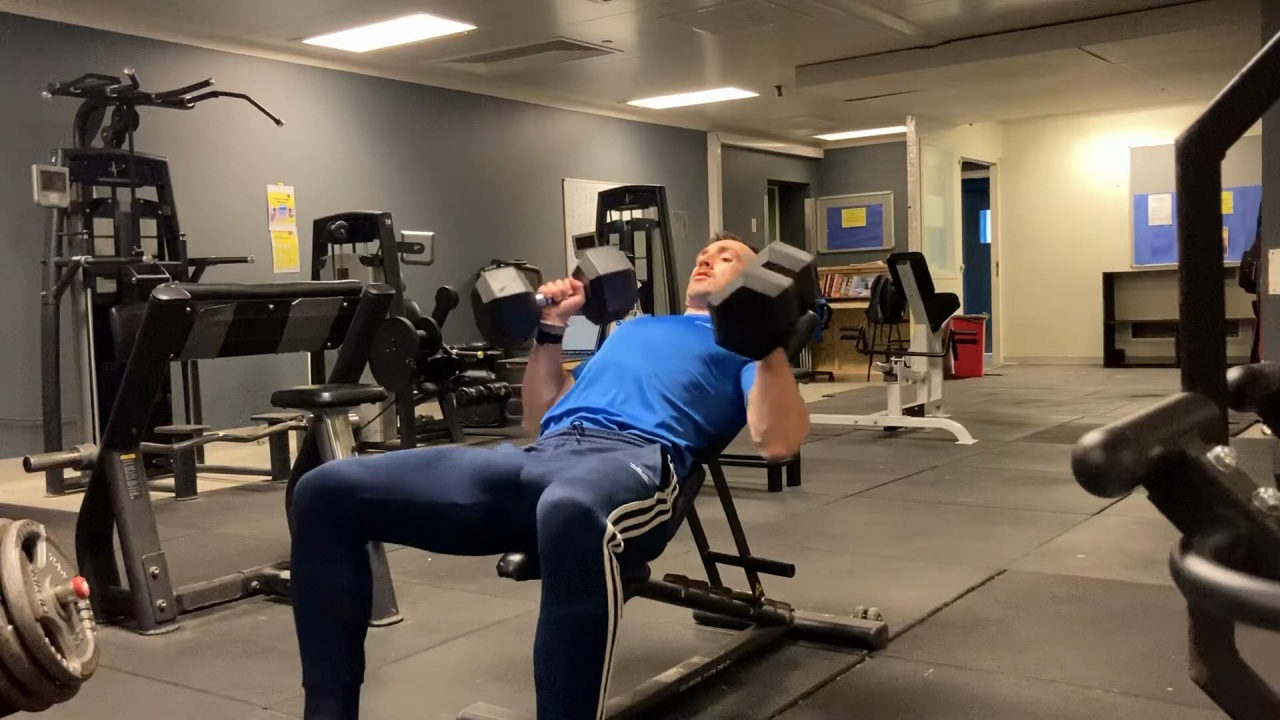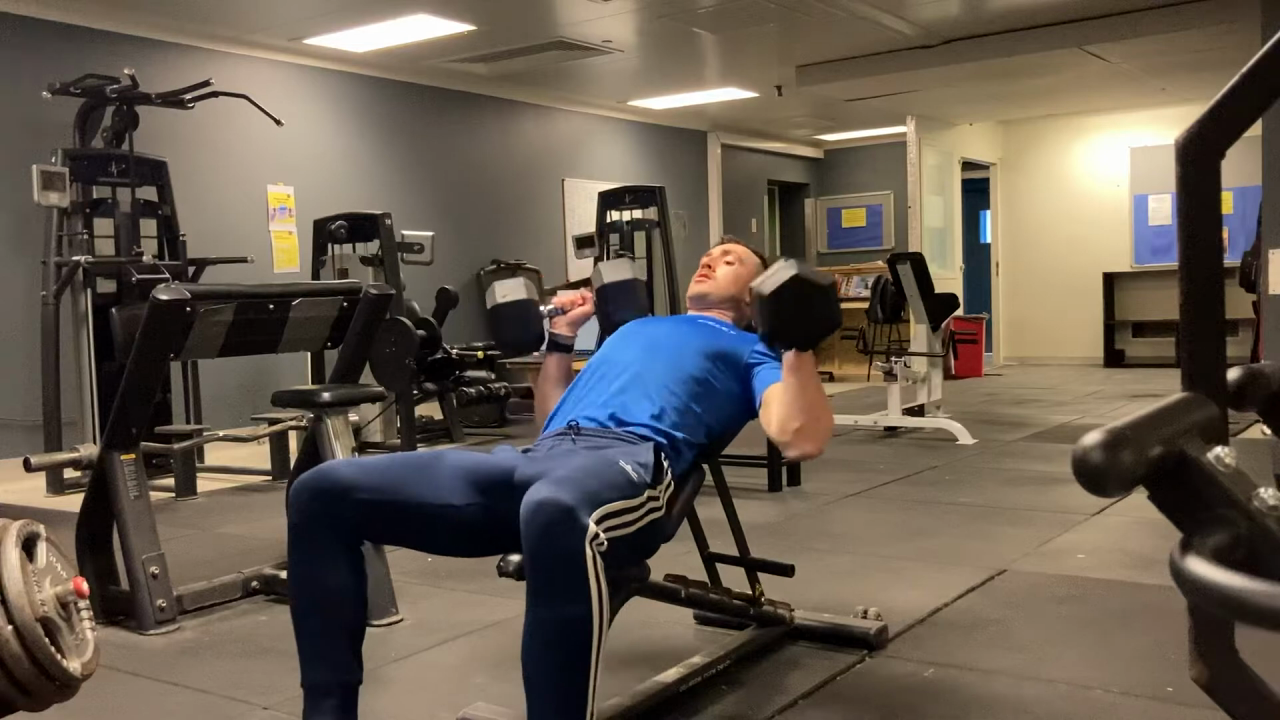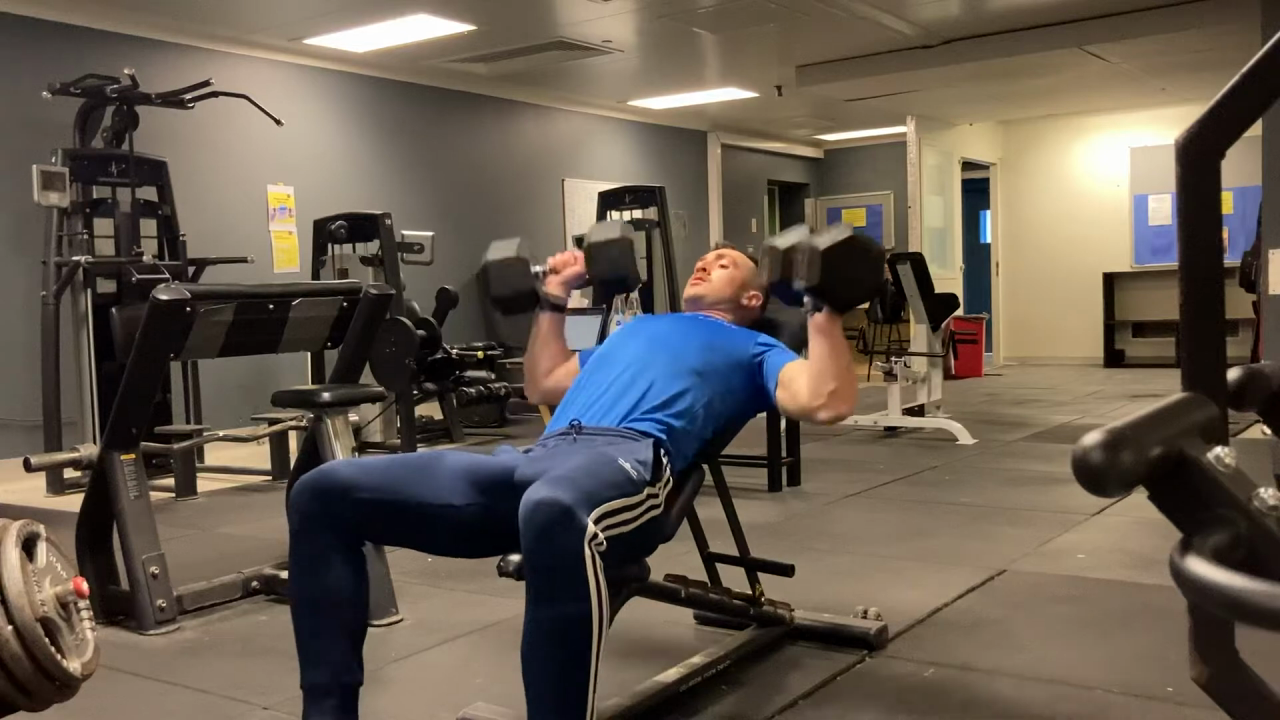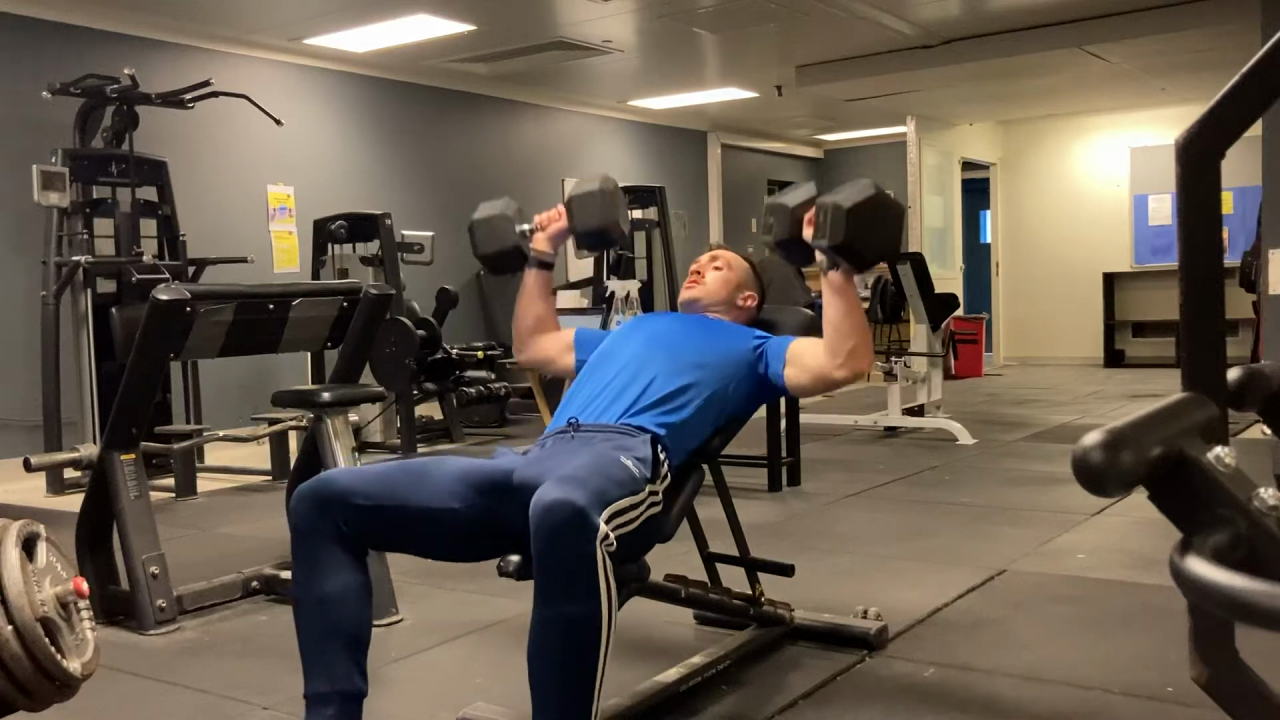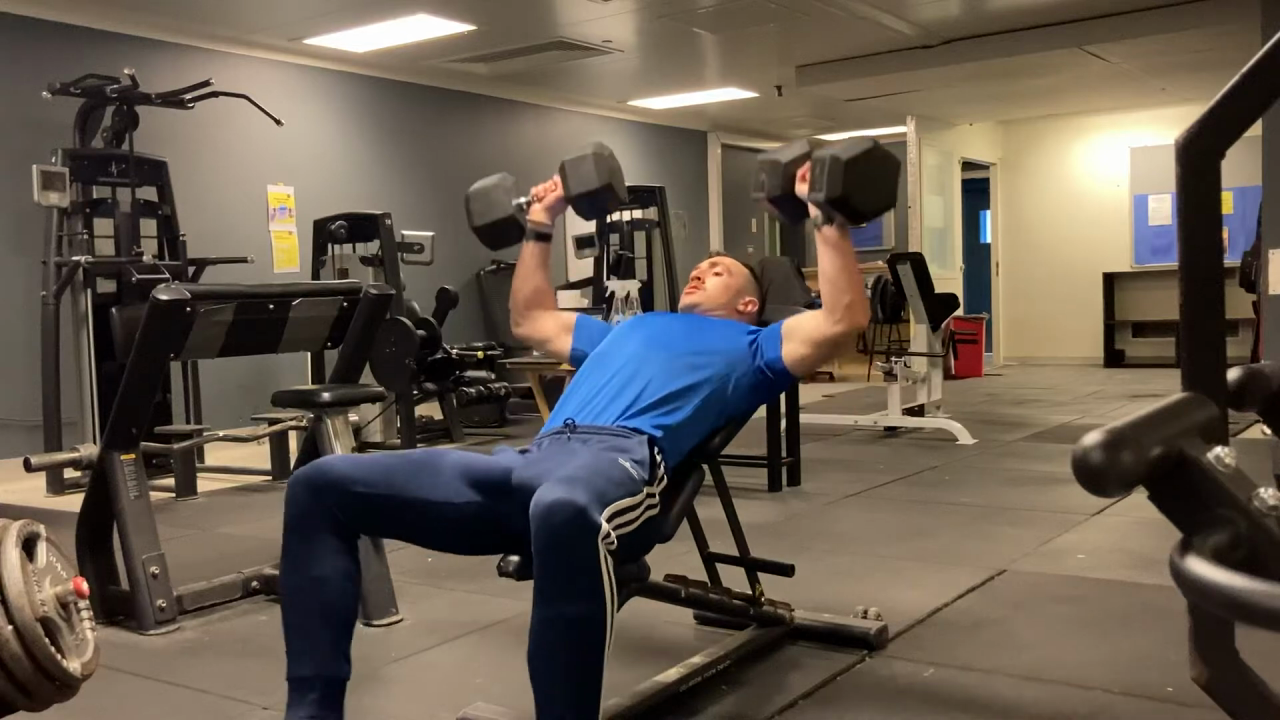
dt=0.2s
person 1, frame 1
right shoulder: (629, 329)
left elbow: (779, 442)
right wrist: (549, 328)
left hip: (636, 461)
right hip: (538, 457)
left knee: (571, 511)
right knee: (326, 492)
person 1, frame 2
left shoulder: (750, 351)
right shoulder: (633, 328)
left elbow: (803, 440)
right wrist: (560, 336)
left hip: (629, 461)
right hip: (535, 458)
left knee: (554, 511)
right knee: (323, 493)
person 1, frame 3
left shoulder: (753, 348)
right shoulder: (636, 327)
left elbow: (830, 402)
right elbow: (542, 384)
left wrist: (822, 302)
right wrist: (554, 297)
left hip: (630, 459)
right hip: (534, 457)
left knee: (554, 510)
right knee: (325, 493)
person 1, frame 4
left shoulder: (749, 347)
right shoulder: (627, 329)
left elbow: (845, 363)
right elbow: (530, 346)
right wrist: (542, 255)
left hip: (626, 459)
right hip: (531, 460)
left knee: (562, 511)
right knee: (325, 500)
person 1, frame 5
left shoulder: (748, 348)
right shoulder: (625, 330)
left elbow: (843, 320)
right elbow: (529, 321)
left wrist: (825, 214)
right wrist: (539, 226)
left hip: (622, 460)
right hip: (527, 461)
left knee: (562, 513)
right knee: (322, 486)
